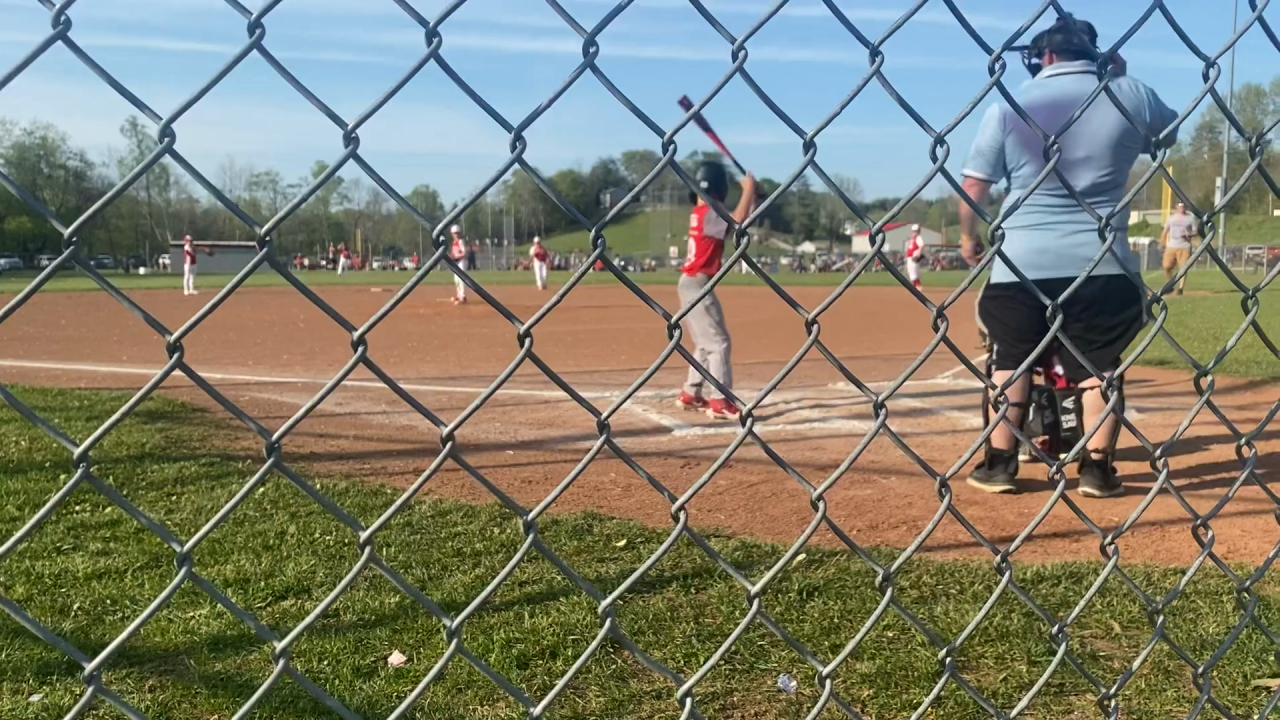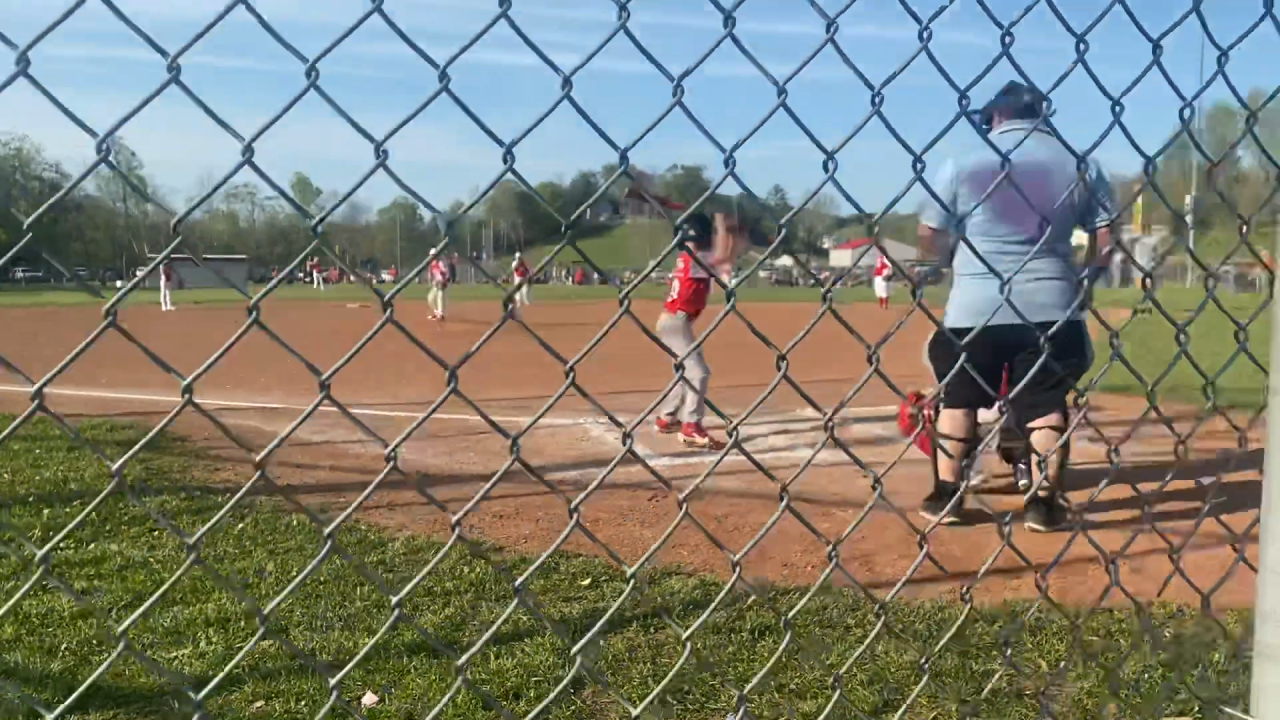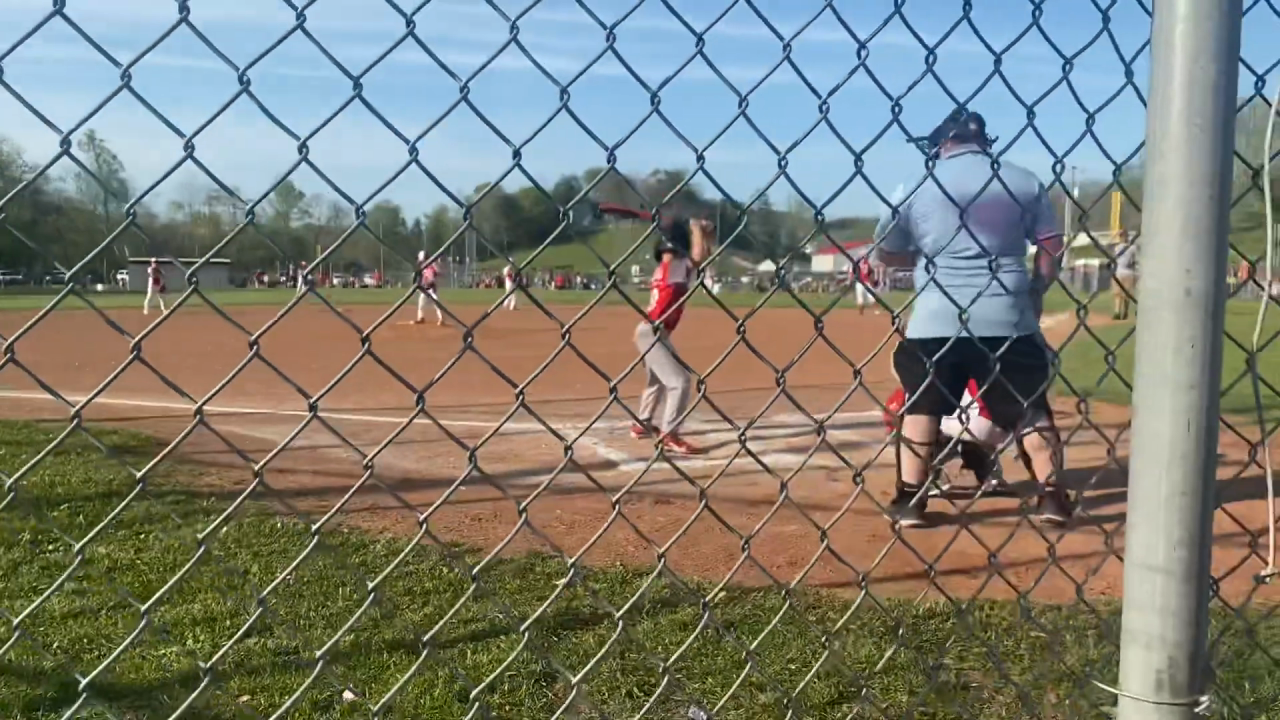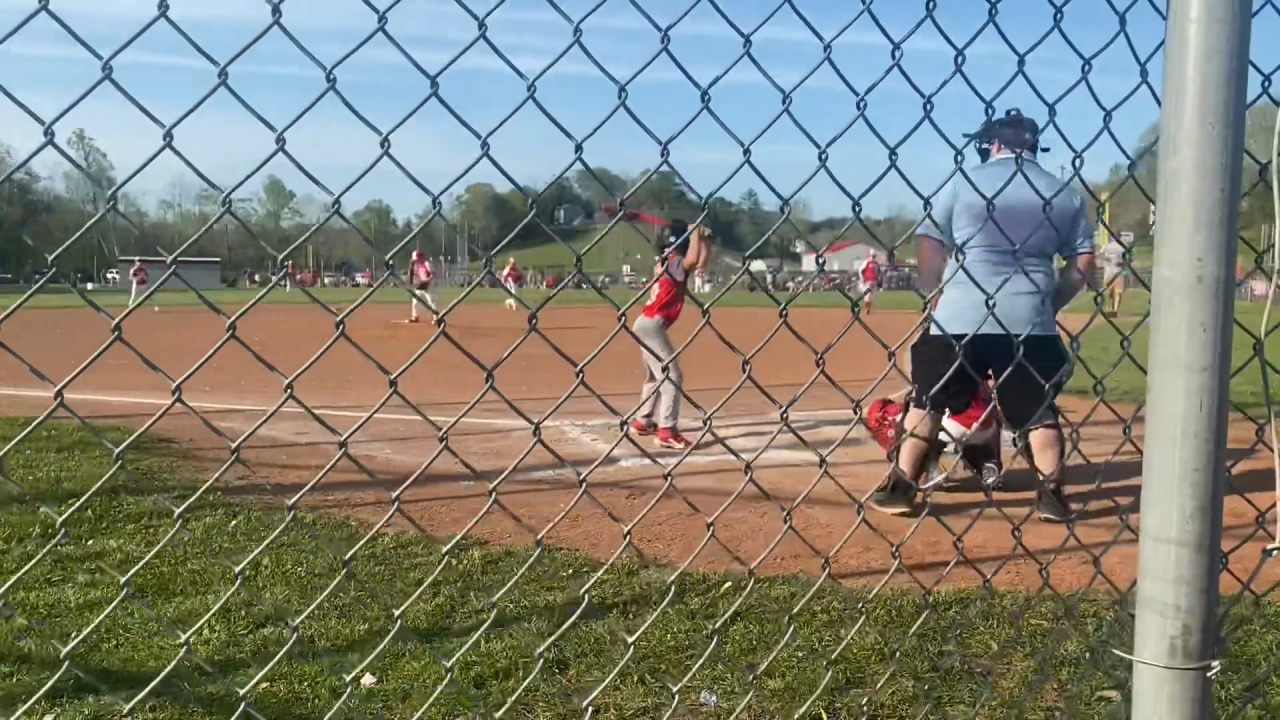
dt=0.7s
person 1, frame 1
left shoulder: (1010, 104)
right shoulder: (1130, 96)
left elbow: (975, 186)
right elbow: (1168, 130)
left wrist: (969, 237)
left hip: (1024, 259)
right hip: (1102, 261)
left knee: (1011, 361)
right knee: (1099, 364)
left ankle: (999, 462)
right ankle: (1097, 466)
person 1, frame 2
left shoulder: (964, 163)
right shoulder: (1078, 164)
left elbow: (930, 237)
right elbow: (1105, 236)
right wrist: (1082, 283)
left hip: (975, 306)
right hip: (1050, 305)
left knee: (958, 399)
right knee: (1046, 404)
left ankle: (946, 496)
right ankle: (1043, 501)
person 1, frame 3
left shoulder: (917, 188)
right shoulder: (1024, 180)
left elbow: (886, 253)
right elbow: (1051, 247)
right wrist: (1033, 294)
left hip: (937, 319)
right hip: (1007, 317)
left knee: (922, 406)
right knee: (1028, 406)
left ankle: (908, 499)
right ankle: (1051, 495)
person 1, frame 4
left shoulder: (963, 182)
right shoulder: (1065, 194)
left elbow: (928, 248)
right elbow: (1081, 265)
left wrist: (941, 294)
right wrist: (1048, 305)
left hip: (960, 315)
right hip: (1029, 318)
left knee: (928, 399)
right knee: (1037, 408)
left ankle: (901, 487)
right ankle: (1052, 494)
person 2, frame 1
left shoulder: (700, 213)
right shoulder: (709, 214)
left elbow: (735, 220)
right elbow: (738, 219)
left wrist: (752, 197)
right wrist: (748, 188)
left hip: (693, 283)
right hip: (697, 284)
left knee: (705, 343)
right knee: (718, 342)
left ankle: (690, 394)
right ankle: (720, 401)
person 2, frame 2
left shoulder: (687, 259)
right shoulder: (694, 259)
left elbow: (728, 254)
right elbow: (722, 256)
left wrist: (729, 232)
right wrist: (721, 227)
left hip: (672, 322)
right hip: (676, 323)
left knee: (685, 373)
right knee: (697, 373)
left ankle: (666, 419)
right ankle: (691, 427)
person 2, frame 3
left shoulder: (666, 268)
right shoulder: (673, 267)
left elbow: (698, 258)
right elbow: (698, 257)
left wrist: (706, 235)
right wrist: (697, 231)
left hip: (650, 332)
right hip: (653, 333)
left knee: (656, 381)
right knee: (679, 382)
left ankle: (643, 425)
right ankle: (669, 436)
person 2, frame 4
left shoulder: (666, 263)
right shoulder: (672, 262)
left elbow: (701, 262)
right elbow: (693, 260)
left wrist: (704, 240)
right wrist: (695, 234)
left hip: (648, 324)
right hip: (652, 325)
left knee: (656, 376)
right knee: (671, 376)
left ankle: (643, 421)
right ankle: (667, 431)
